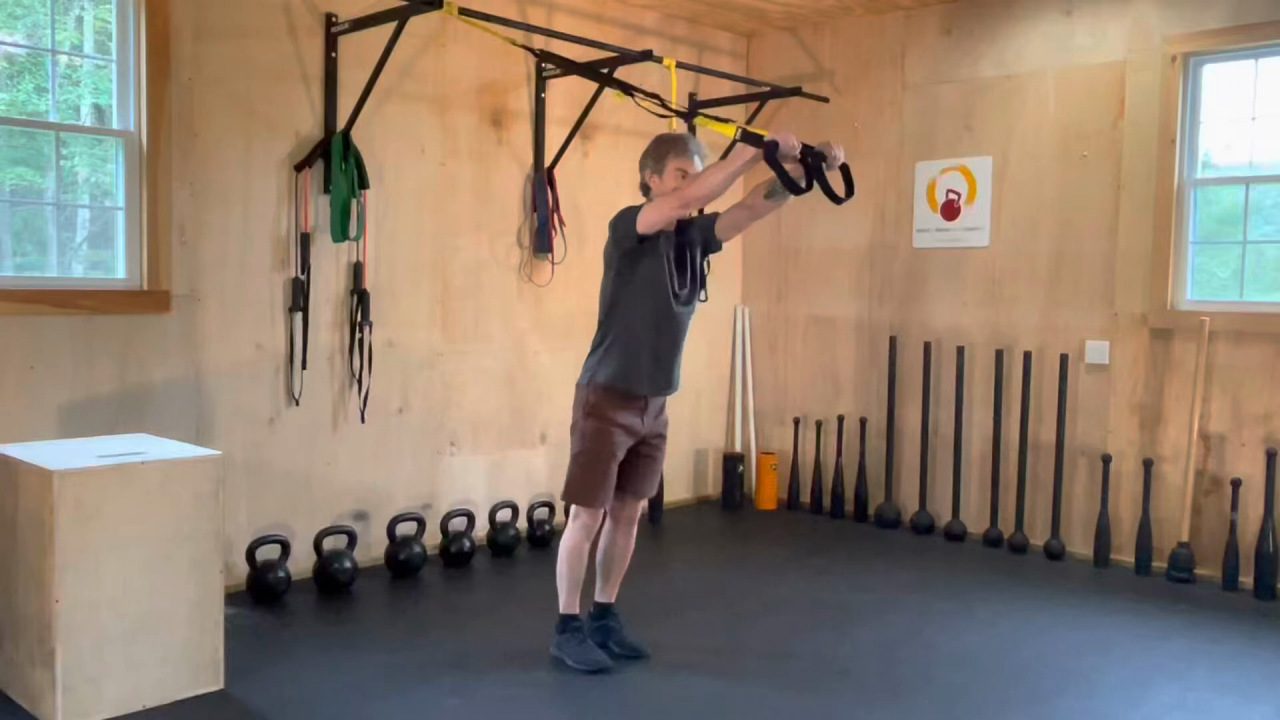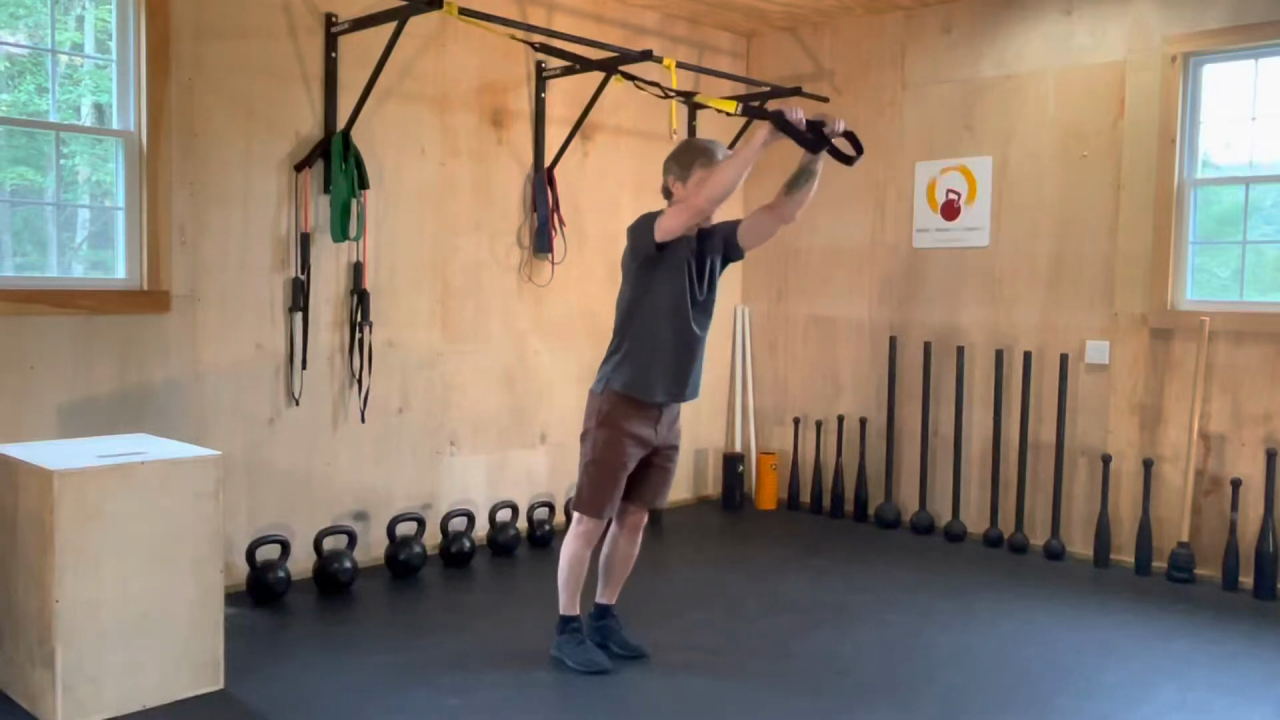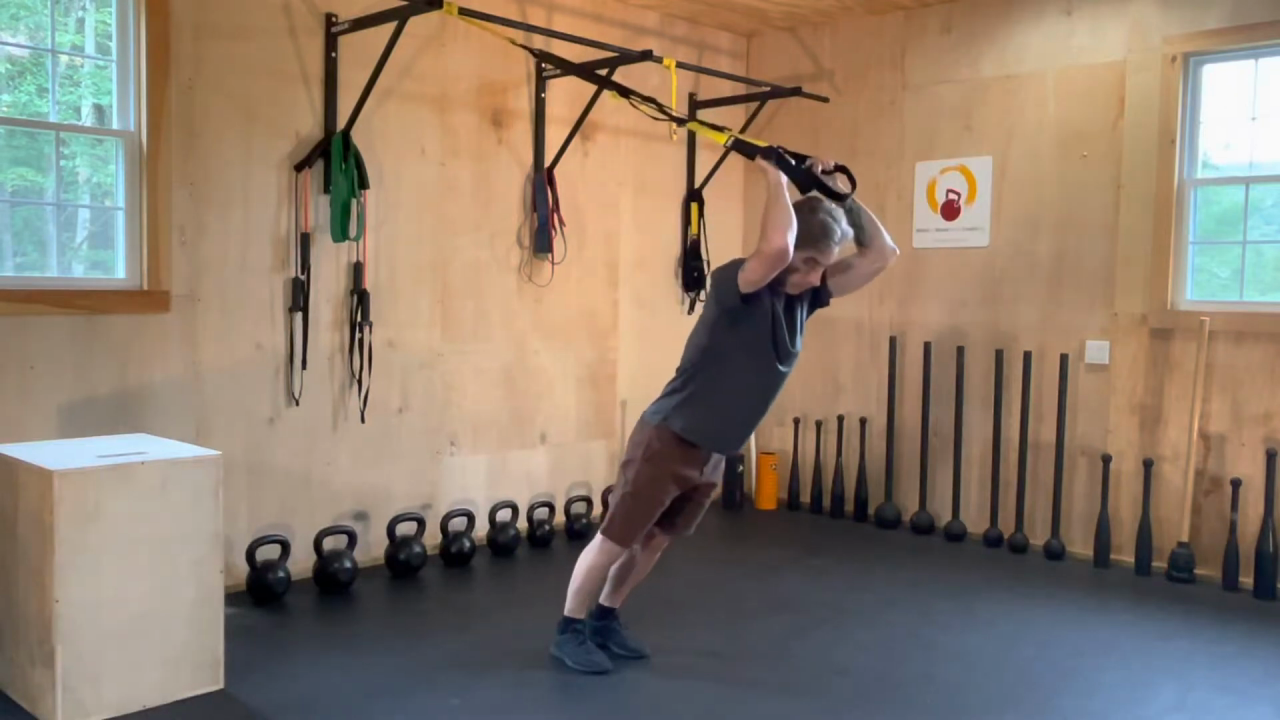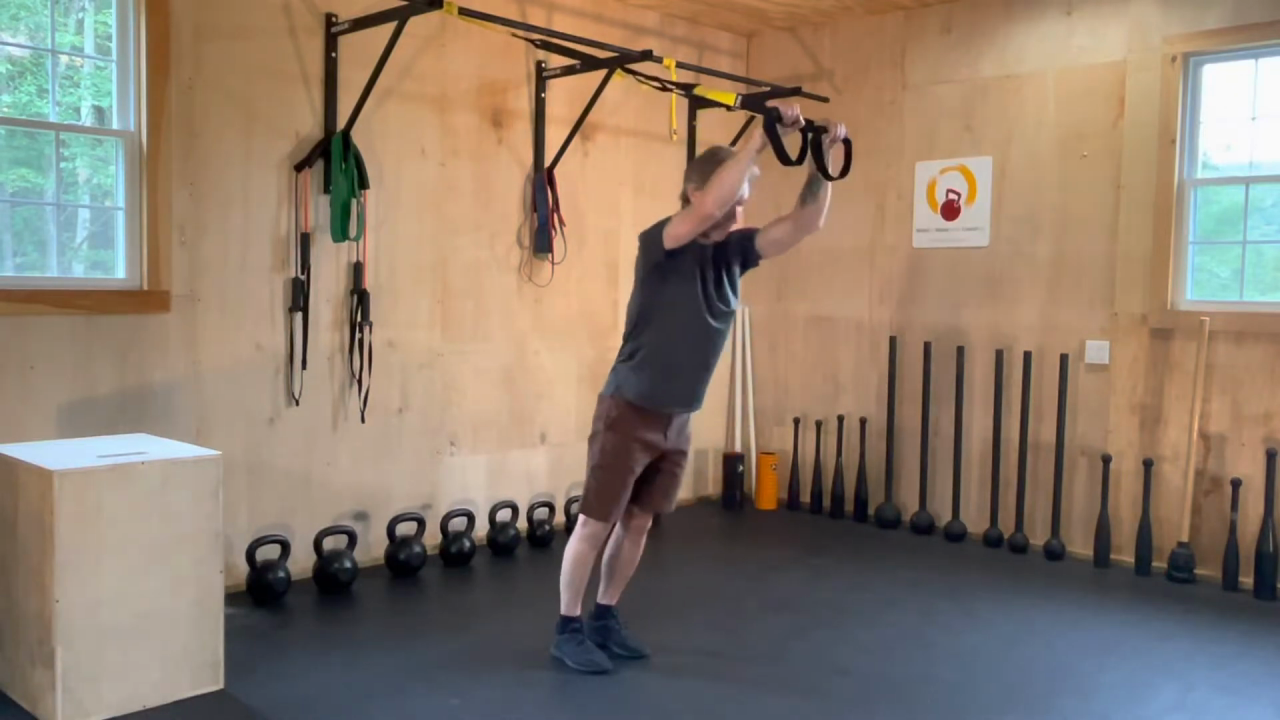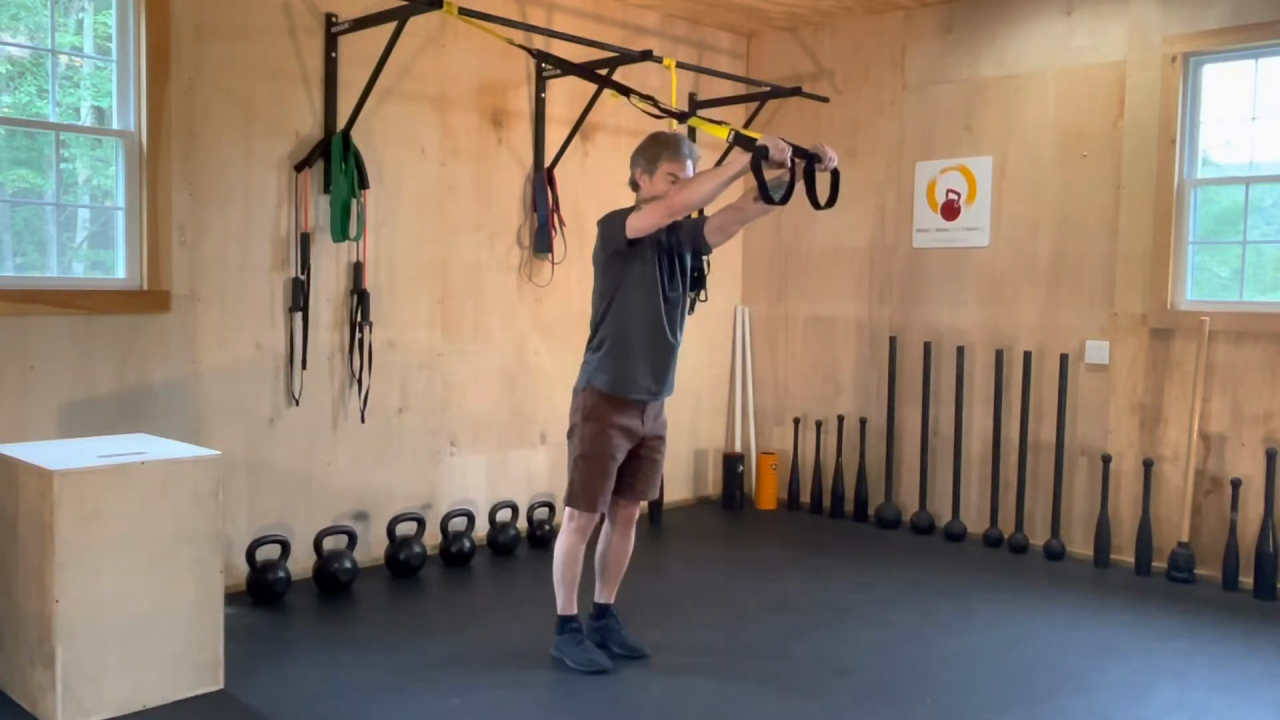
dt=1s
person 1, frame 1
left shoulder: (695, 234)
right shoulder: (630, 228)
left elbow: (757, 205)
right elbow: (685, 201)
left wrist: (802, 167)
right wrist: (753, 151)
left hip: (653, 401)
right hip: (606, 397)
left knee: (628, 514)
right knee: (588, 516)
left ankle: (603, 617)
right ankle: (569, 630)
person 1, frame 2
left shoulder: (715, 243)
right shoulder: (647, 234)
left elbow: (782, 211)
right elbow: (703, 201)
left wrist: (814, 153)
right wrist: (762, 137)
left hip: (667, 412)
right hip: (620, 406)
left knee: (633, 520)
right knee: (591, 521)
left ankle: (603, 619)
right ankle: (567, 629)
person 1, frame 3
left shoulder: (804, 293)
right shoulder: (733, 284)
left elbow: (881, 253)
right elbow: (776, 248)
left wrist: (839, 195)
right wrist: (775, 179)
left hip: (712, 453)
right hip: (667, 440)
left knee: (654, 541)
right knee: (615, 540)
left ankle: (604, 620)
right ankle: (570, 631)
person 1, frame 4
left shoulder: (733, 251)
right shoulder: (661, 244)
left elbow: (805, 221)
right elbow: (708, 207)
left wrist: (822, 158)
right wrist: (761, 139)
left hip: (676, 419)
right hip: (628, 412)
left knee: (637, 524)
right knee: (595, 525)
left ankle: (604, 620)
right ankle: (567, 630)
person 1, frame 5
left shoulder: (683, 237)
right shoulder: (615, 229)
left elbow: (746, 210)
right elbow: (674, 206)
left wrist: (794, 172)
right wrist: (748, 158)
left hip: (651, 405)
right hip: (604, 402)
left knee: (625, 516)
right knee: (581, 518)
left ankle: (603, 619)
right ankle: (567, 629)
